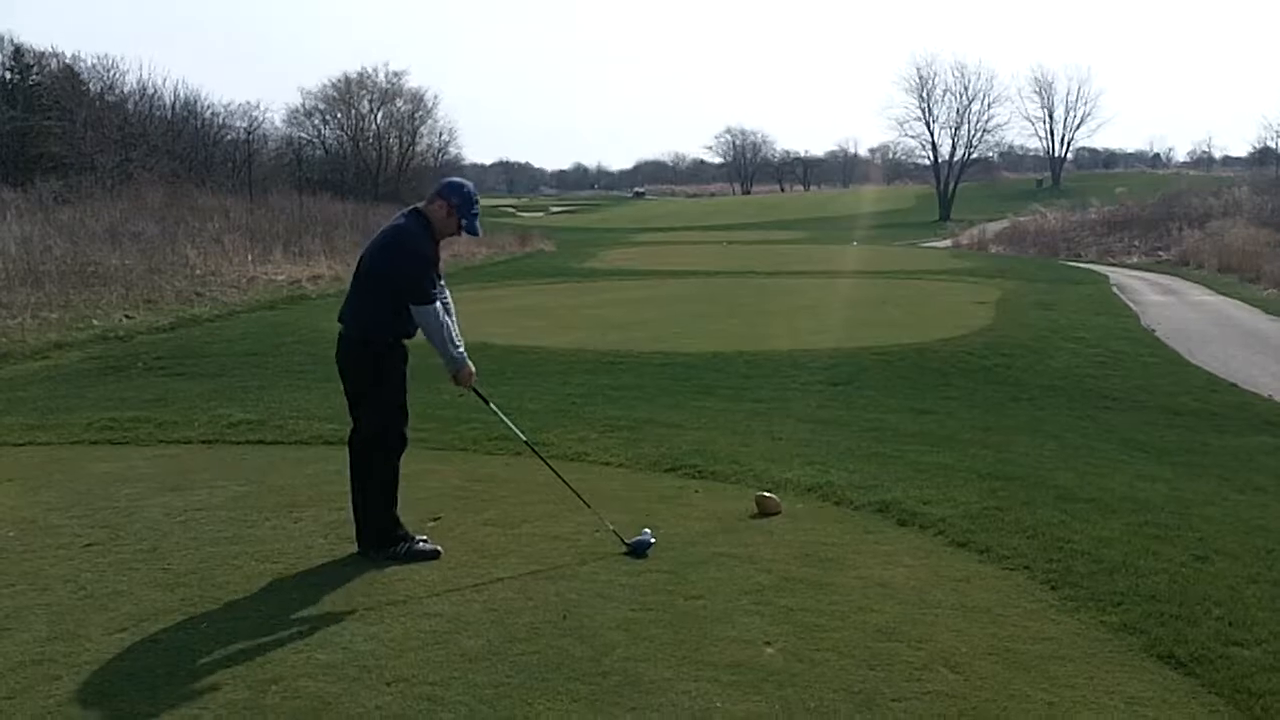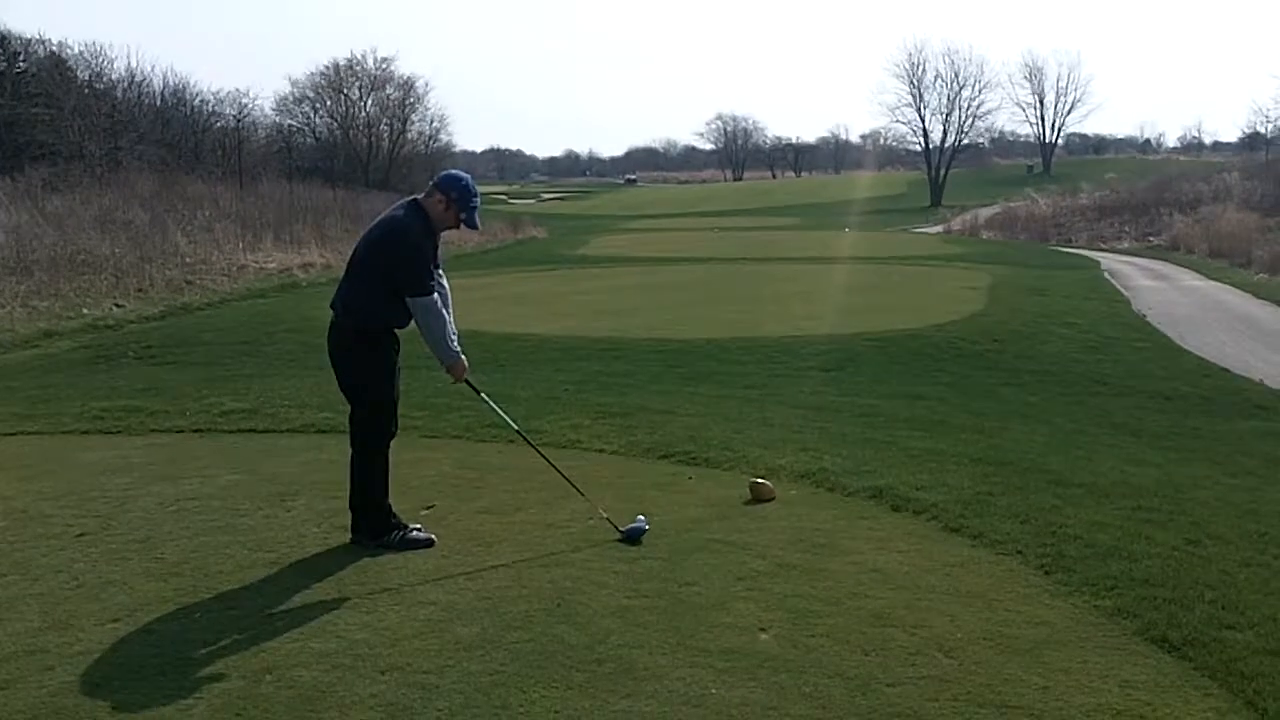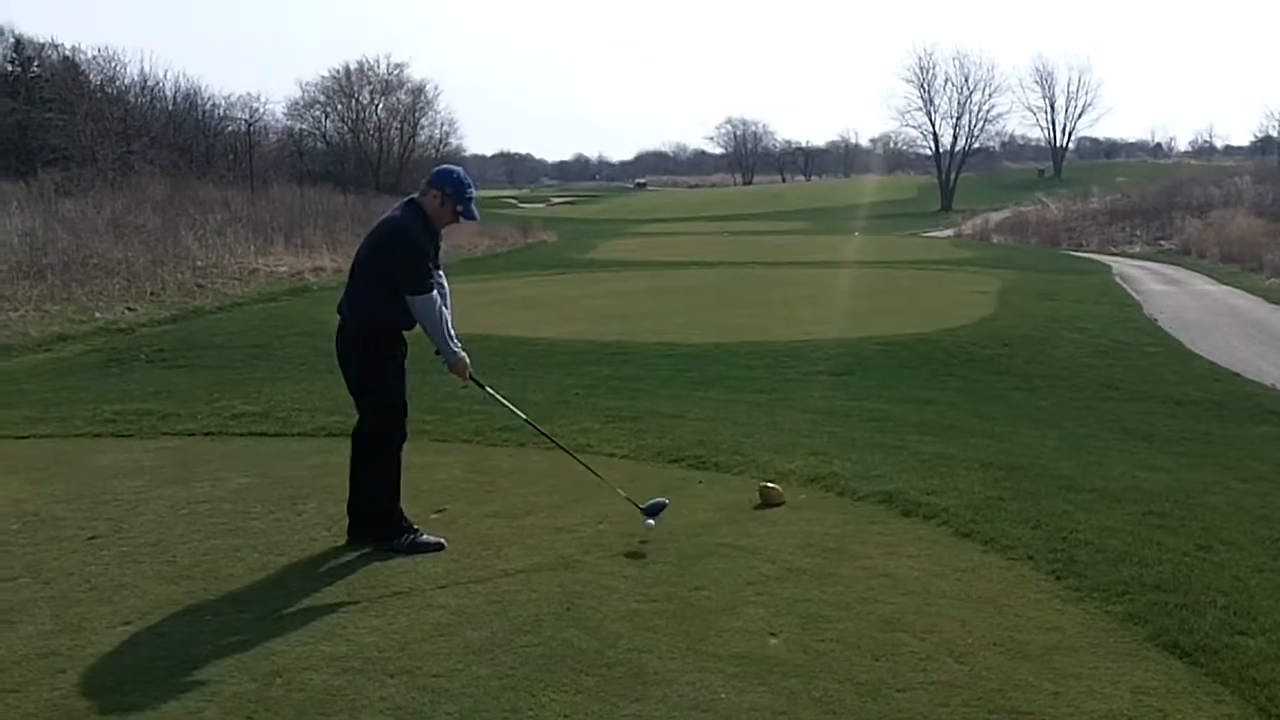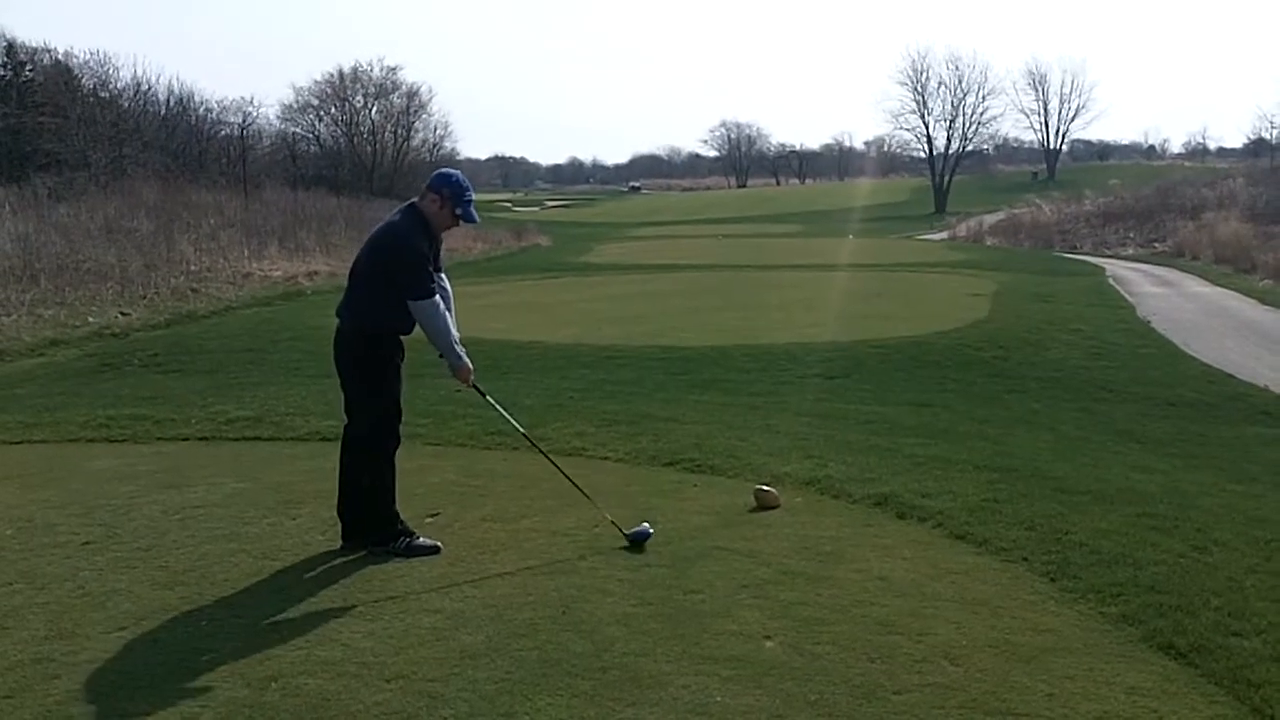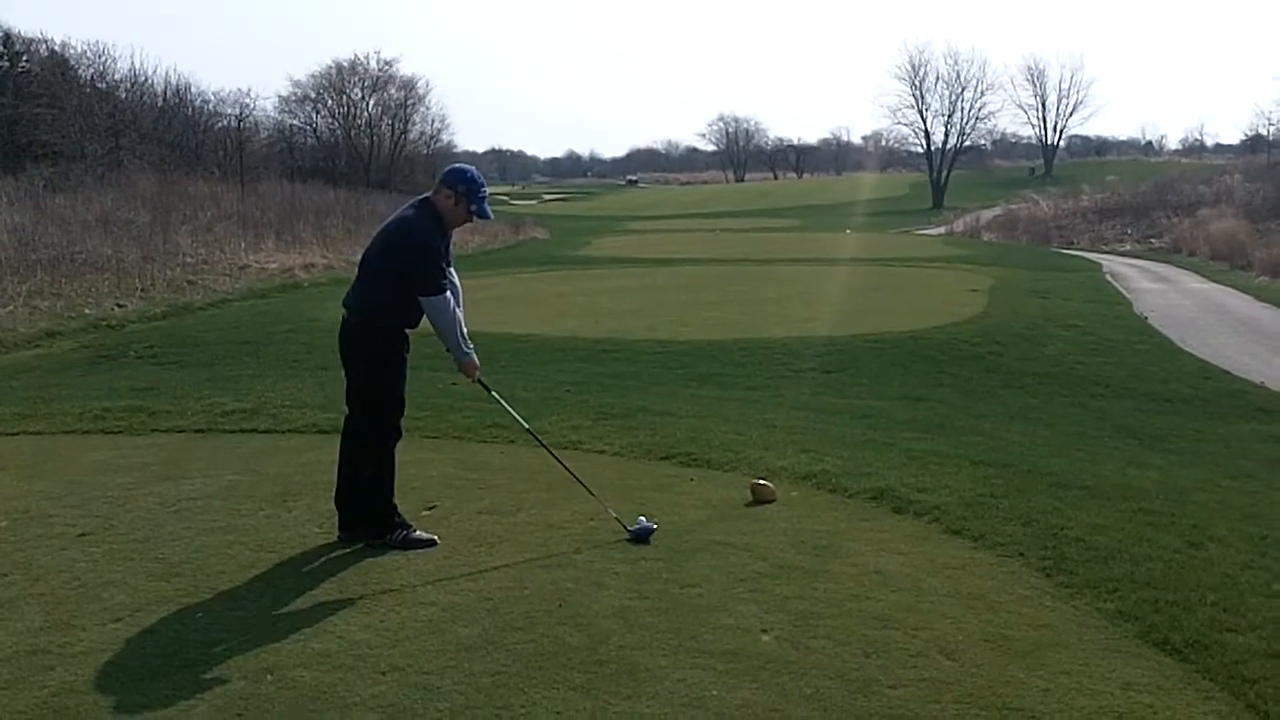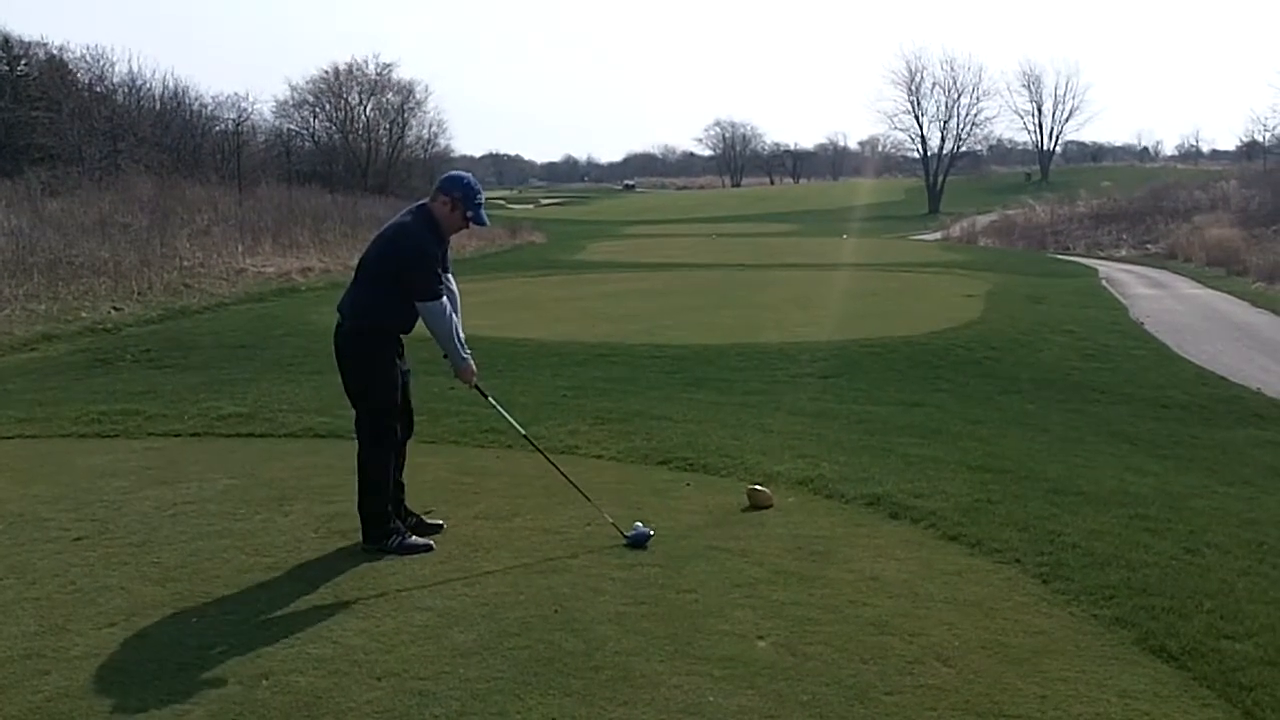
dt=0.5s
person 1, frame 1
left shoulder: (419, 234)
right shoulder: (408, 241)
left elbow: (440, 295)
right elbow: (428, 312)
left wrist: (459, 354)
right wrist: (457, 362)
left hip: (377, 346)
right hip: (368, 349)
left knee: (379, 438)
right knee: (382, 440)
left ankle: (377, 532)
right ankle: (383, 538)
person 1, frame 2
left shoulder: (418, 224)
right shoulder: (405, 233)
left elbow: (437, 286)
right elbow: (426, 305)
left wrist: (453, 347)
right wrist: (450, 356)
left hip: (371, 334)
right hip: (359, 337)
left knee: (377, 426)
right knee: (374, 428)
left ankle: (371, 519)
right ankle: (376, 526)
person 1, frame 3
left shoulder: (422, 226)
right shoulder: (404, 232)
left elbow: (438, 285)
right elbow: (425, 302)
left wrist: (451, 345)
right wrist: (451, 353)
left hip: (376, 337)
right hip: (368, 339)
left knee: (376, 427)
right knee: (387, 429)
left ankle: (365, 523)
right ankle: (389, 529)
person 1, frame 4
left shoulder: (423, 230)
right shoulder: (404, 237)
left elbow: (440, 289)
right elbow: (427, 308)
left wrist: (454, 348)
right wrist: (456, 359)
left hip: (372, 340)
right hip: (366, 343)
left knee: (364, 432)
right knee: (380, 434)
left ankle: (357, 527)
right ankle: (384, 531)
person 1, frame 5
left shoulder: (432, 223)
right shoulder: (417, 232)
left elbow: (450, 285)
right elbow: (438, 303)
left wrist: (462, 345)
right wrist: (464, 354)
left hip: (375, 332)
right hip: (371, 335)
left knee: (364, 424)
right knee: (381, 427)
left ankle: (355, 519)
right ankle: (381, 524)
person 1, frame 6
left shoulder: (430, 229)
right shoulder: (413, 238)
left elbow: (446, 290)
right elbow: (434, 308)
left wrist: (460, 350)
right wrist: (460, 359)
left hip: (381, 336)
right hip: (363, 339)
left knee: (398, 424)
right knee: (380, 430)
left ankle: (394, 512)
right ankle: (379, 529)
